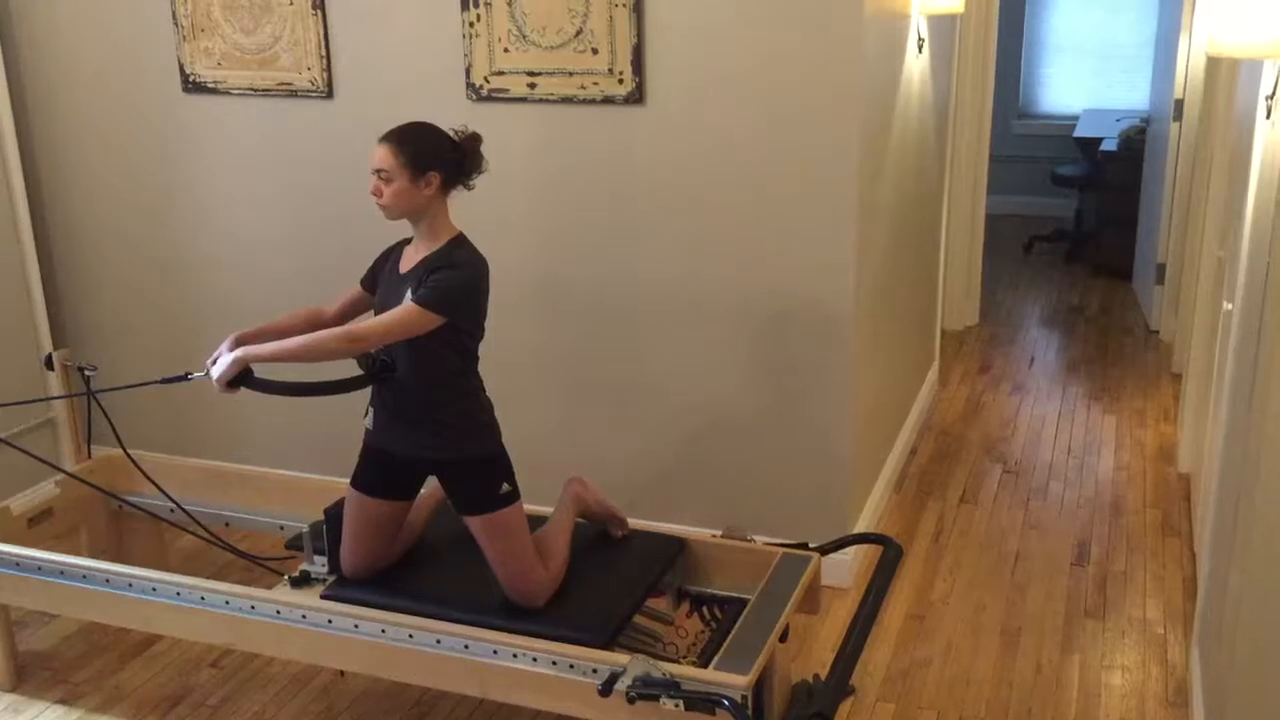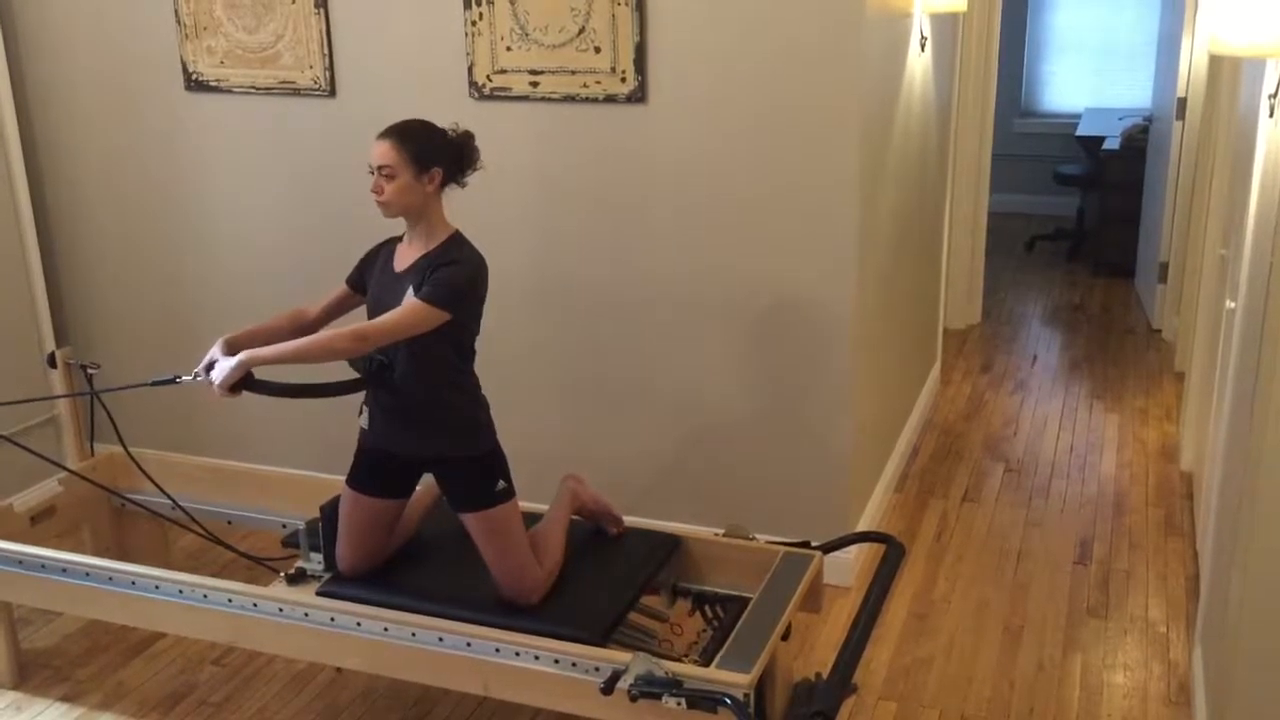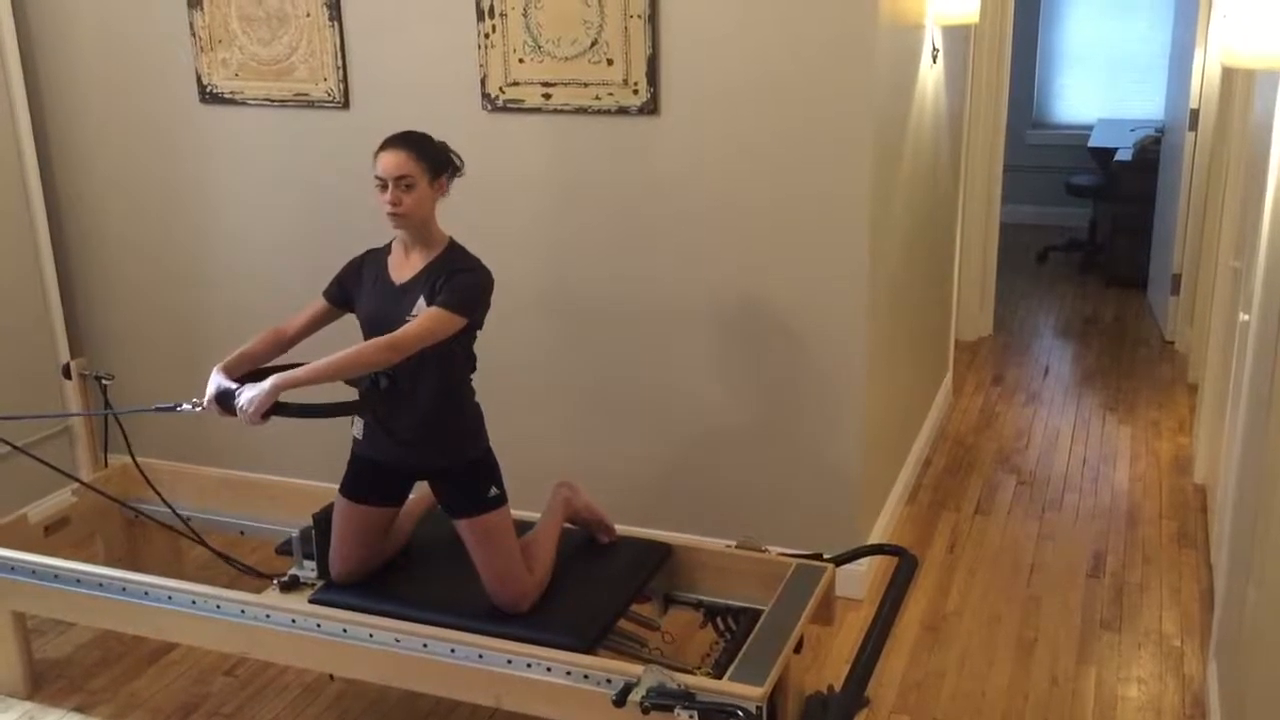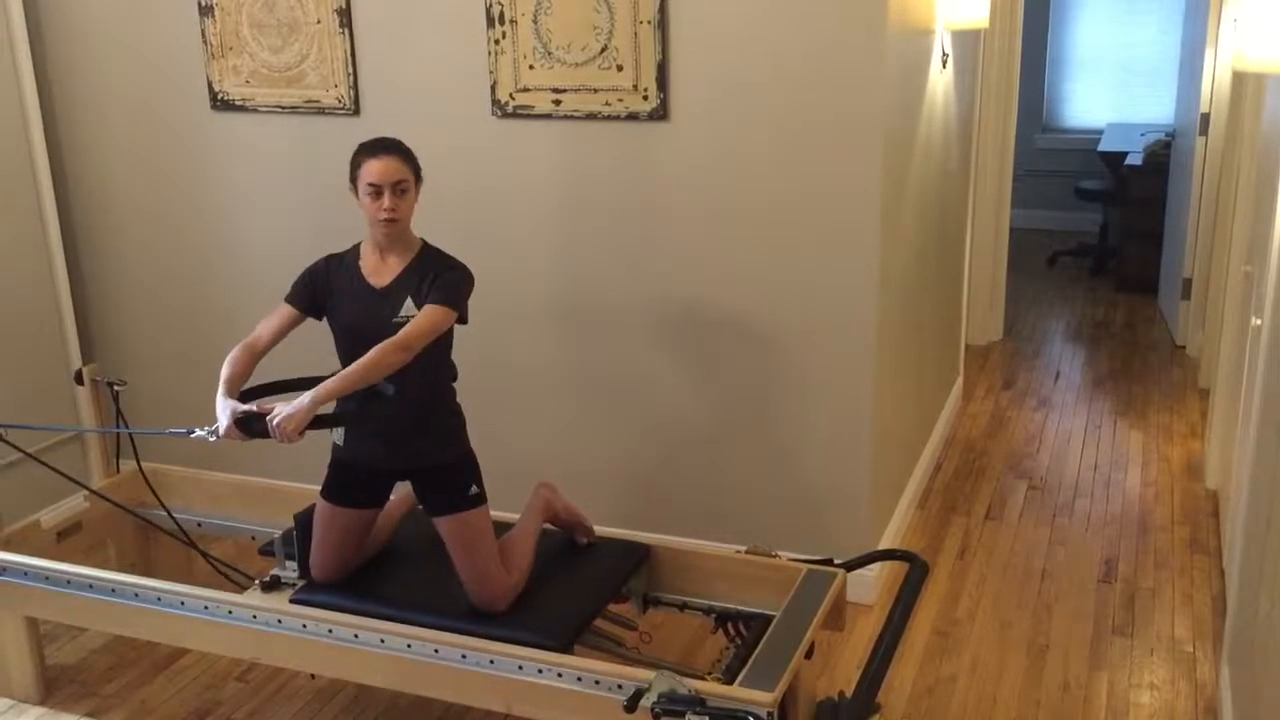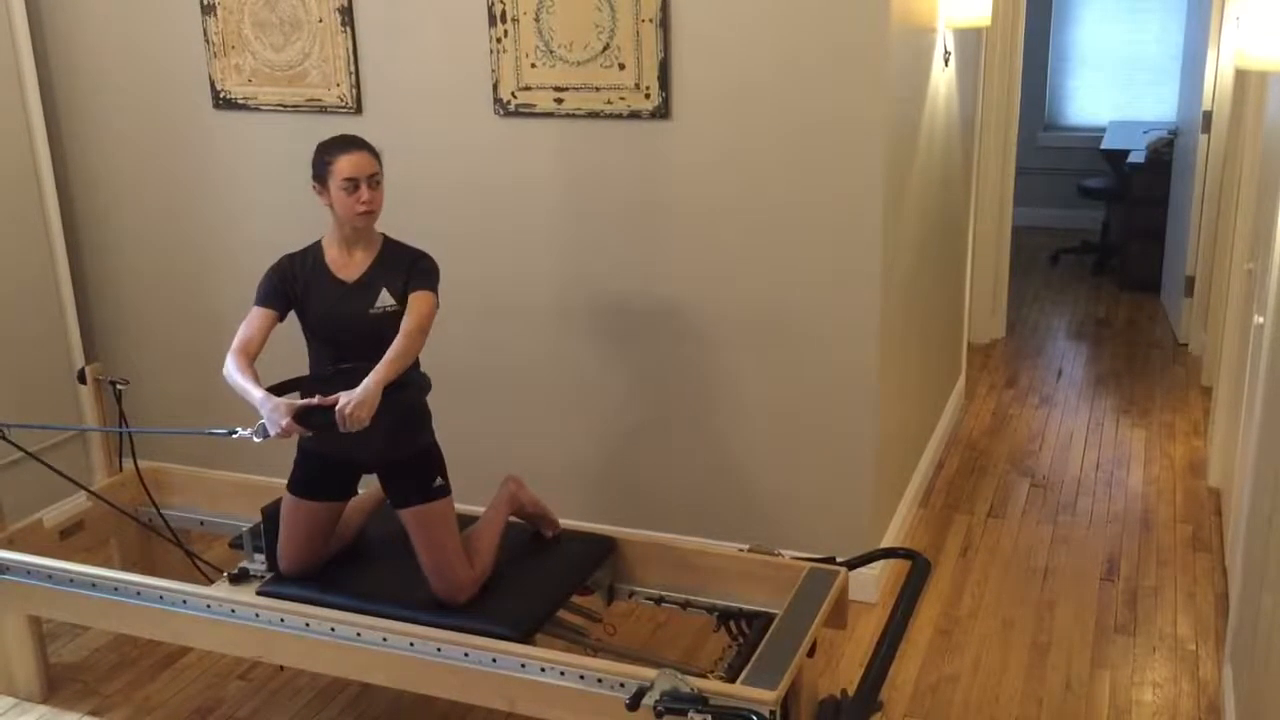
dt=1s
person 1, frame 1
left shoulder: (461, 269)
right shoulder: (395, 257)
left elbow: (358, 338)
right elbow: (328, 316)
left wrist: (248, 355)
right wrist: (242, 338)
left hip: (462, 443)
right hip: (392, 433)
left knee: (529, 591)
right knee: (356, 567)
left ankle: (572, 499)
right ankle: (436, 493)
person 1, frame 2
left shoulder: (460, 267)
right shoulder: (383, 256)
left elbow: (363, 339)
right elbow: (310, 319)
left wrist: (249, 359)
right wrist: (230, 342)
left hip: (458, 440)
right hip: (387, 431)
left knee: (524, 589)
right knee: (351, 565)
left ankle: (568, 497)
right ankle: (432, 492)
person 1, frame 3
left shoulder: (465, 276)
right shoulder: (365, 267)
left elbow: (393, 348)
right elbow: (288, 332)
left wrist: (277, 384)
right wrist: (226, 369)
left hip: (453, 448)
right hip: (379, 442)
left knee: (514, 598)
right knee: (345, 572)
left ankle: (560, 504)
right ankle: (426, 501)
person 1, frame 4
left shoulder: (446, 274)
right shoulder: (328, 274)
left elbow: (403, 347)
right elbow: (253, 345)
left wrist: (309, 401)
right wrist: (225, 398)
left hip: (435, 447)
right hip: (359, 444)
left knee: (492, 596)
right knee: (325, 574)
left ankle: (540, 505)
right ankle: (407, 500)
person 1, frame 5
left shoulder: (413, 265)
right shoulder: (292, 272)
left elbow: (413, 333)
right elbow: (237, 358)
left wrist: (371, 387)
right wrist: (266, 401)
left hip: (403, 436)
right hip: (326, 438)
left knee: (456, 588)
right knee: (293, 566)
left ankle: (507, 498)
right ankle: (374, 498)
